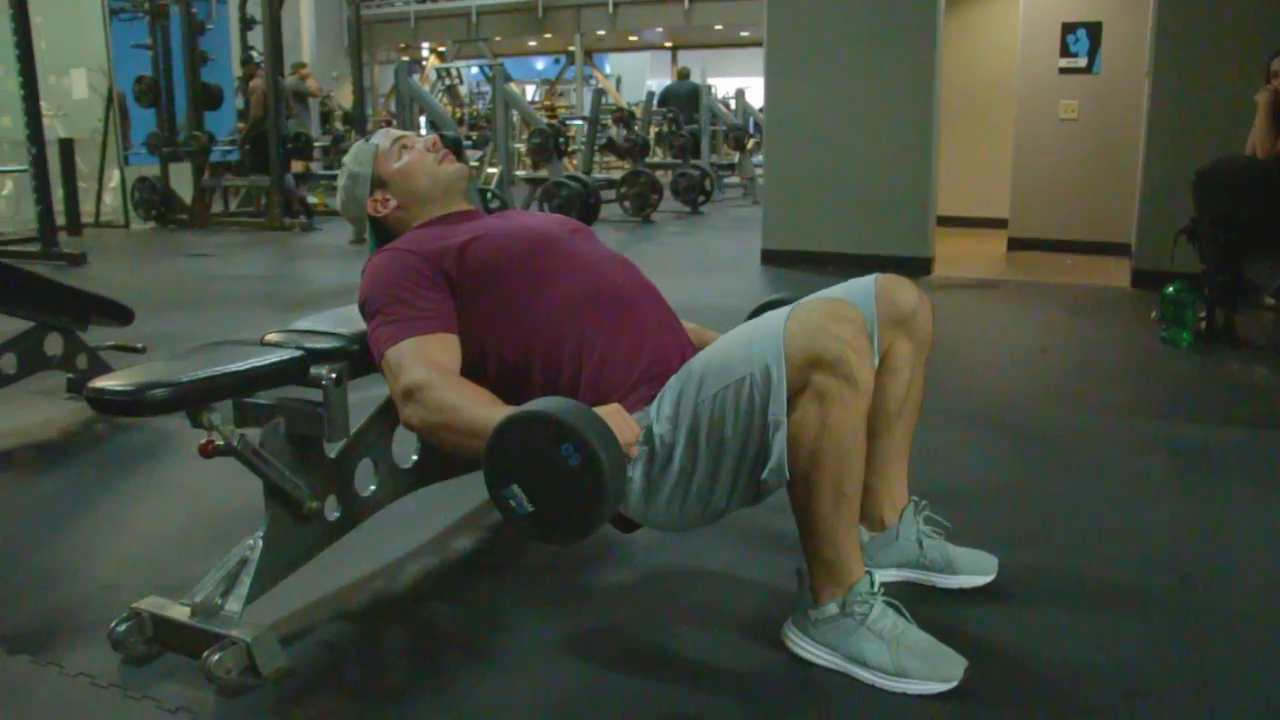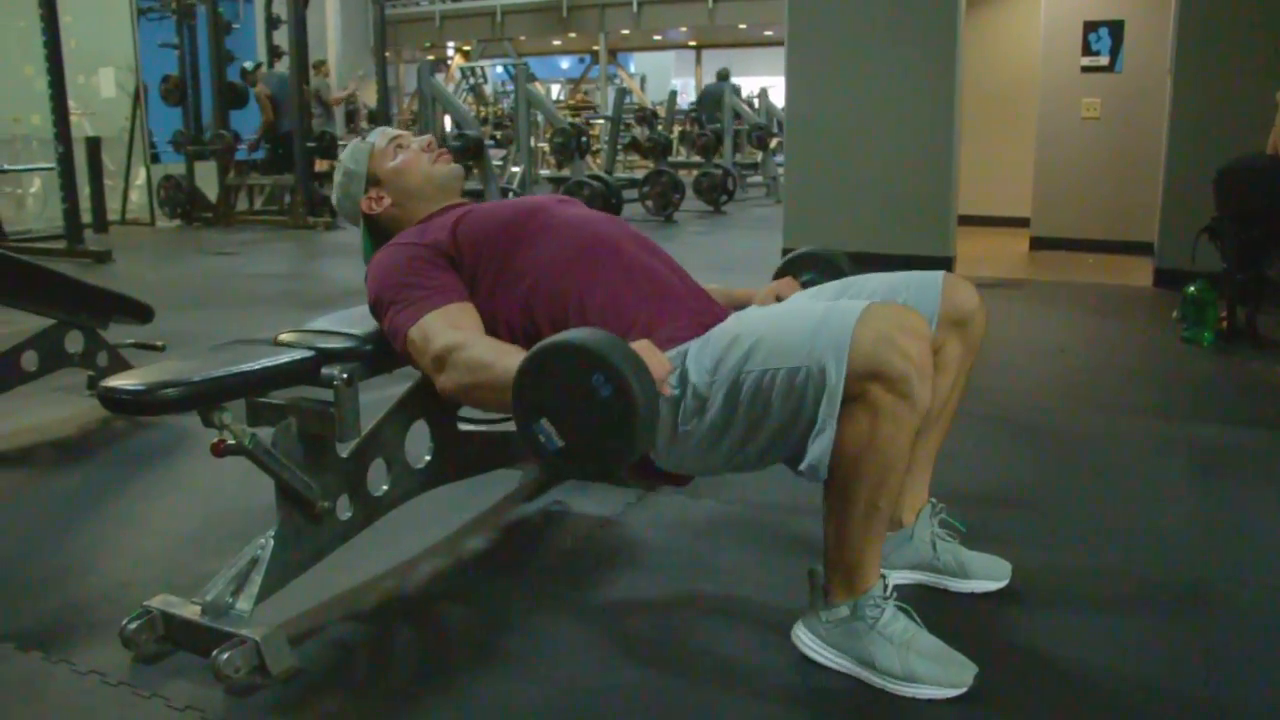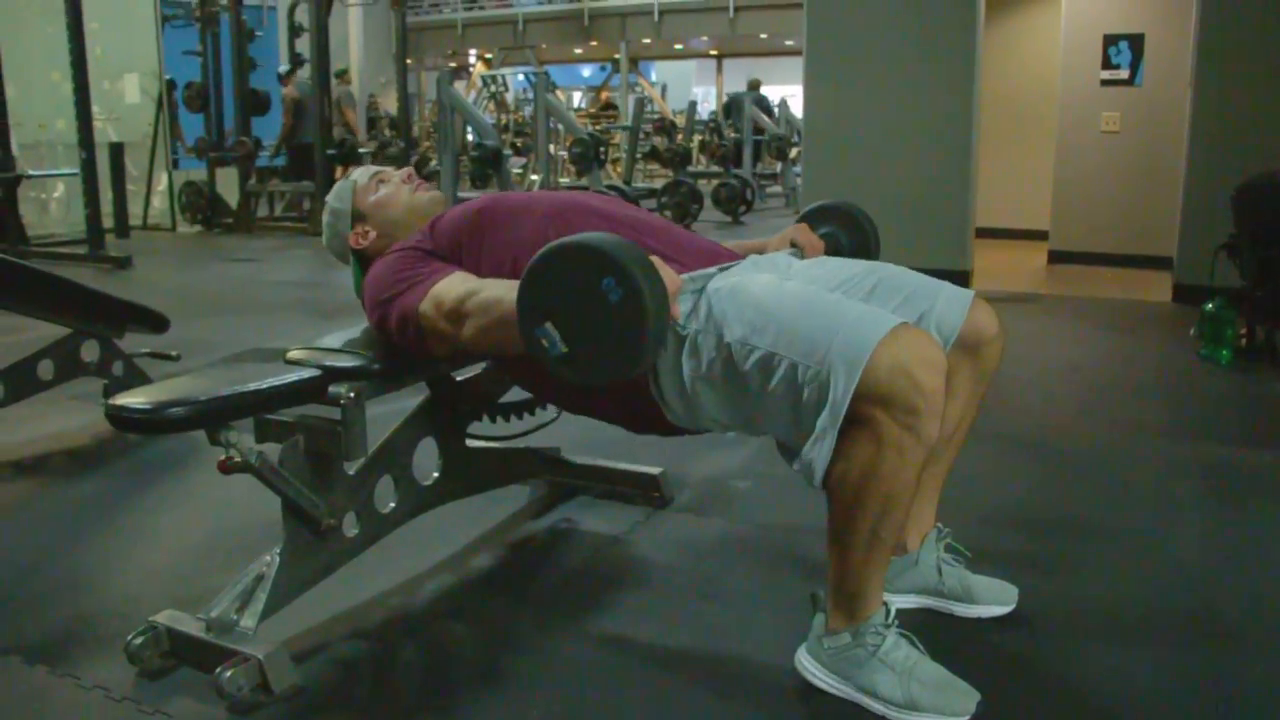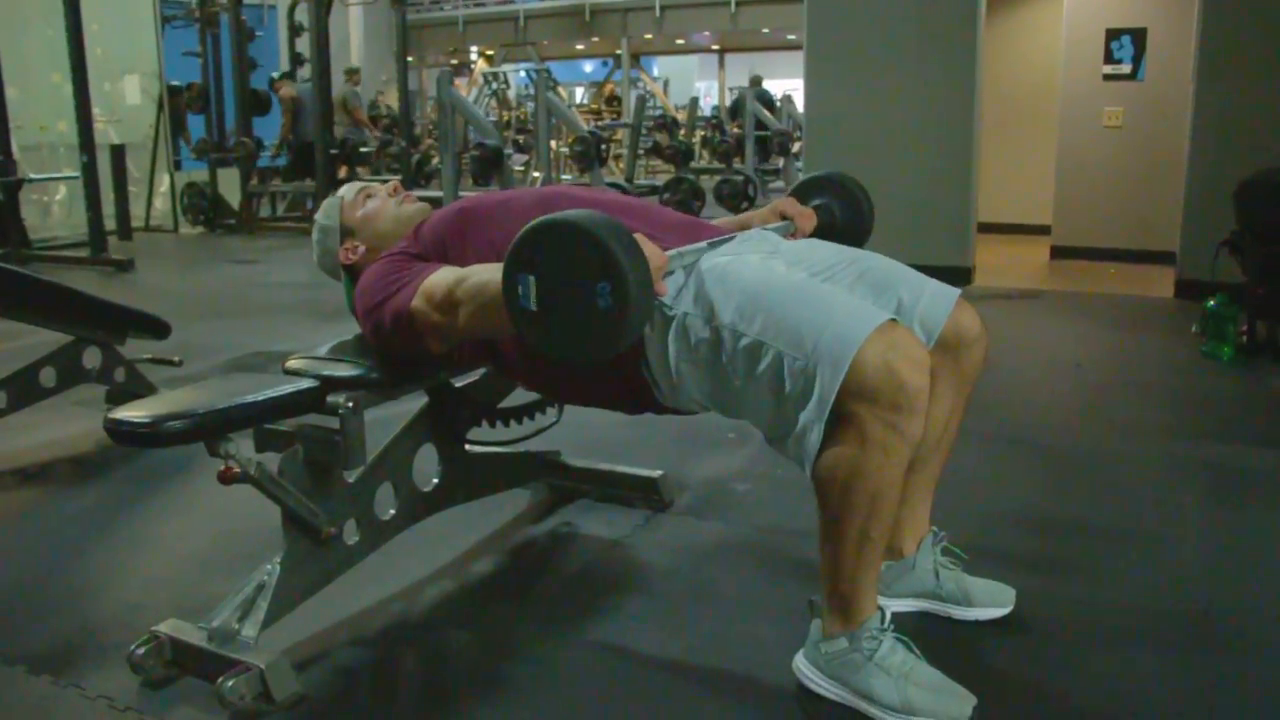
dt=0.5s
person 1, frame 1
left shoulder: (512, 227)
right shoulder: (406, 265)
right elbow: (422, 393)
left wrist: (741, 345)
left hip: (699, 384)
right hip: (653, 436)
left knee: (898, 303)
right knee: (831, 335)
left ankle: (886, 528)
right ankle: (837, 609)
person 1, frame 2
left shoulder: (504, 222)
right shoulder: (408, 257)
right elbow: (454, 360)
left wrist: (753, 296)
left hip: (720, 328)
right hip: (678, 378)
left knee: (953, 305)
right knee: (894, 347)
left ankle: (905, 529)
right ankle: (847, 610)
person 1, frame 3
left shoulder: (482, 228)
right shoulder: (399, 272)
right elbow: (466, 313)
left wrist: (763, 246)
left hip: (733, 277)
right hip: (679, 322)
left knee: (972, 330)
right knee: (905, 376)
left ankle: (909, 552)
right ankle: (848, 634)
person 1, frame 4
left shoulder: (462, 232)
right shoulder: (389, 281)
right elbow: (458, 303)
left wrist: (750, 216)
right hip: (668, 295)
left knee: (955, 334)
right knee: (890, 378)
left ankle: (903, 558)
right ankle: (845, 640)
